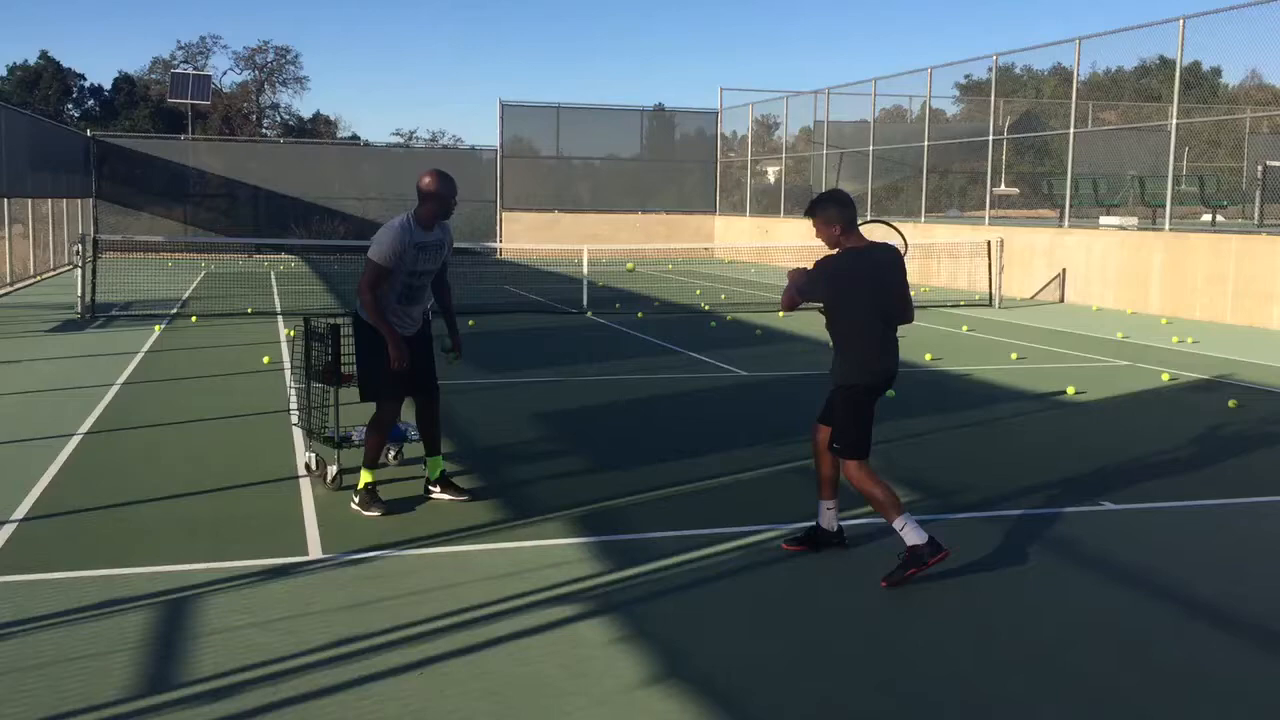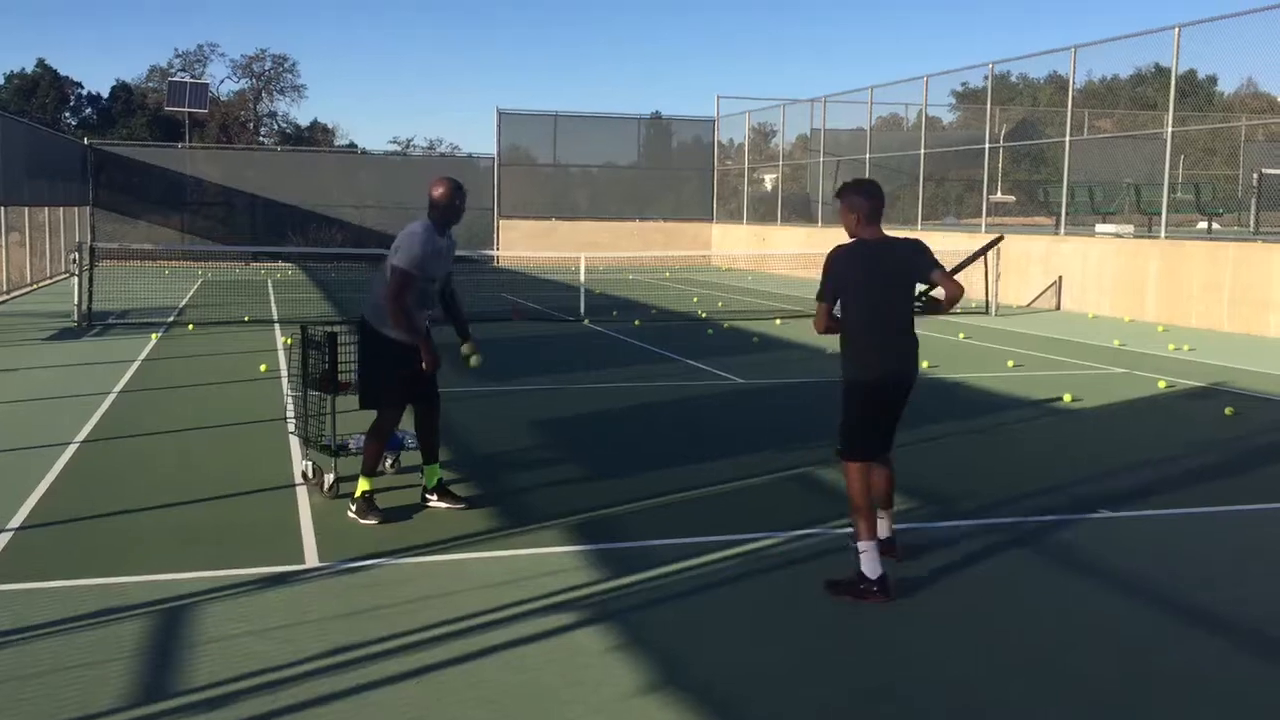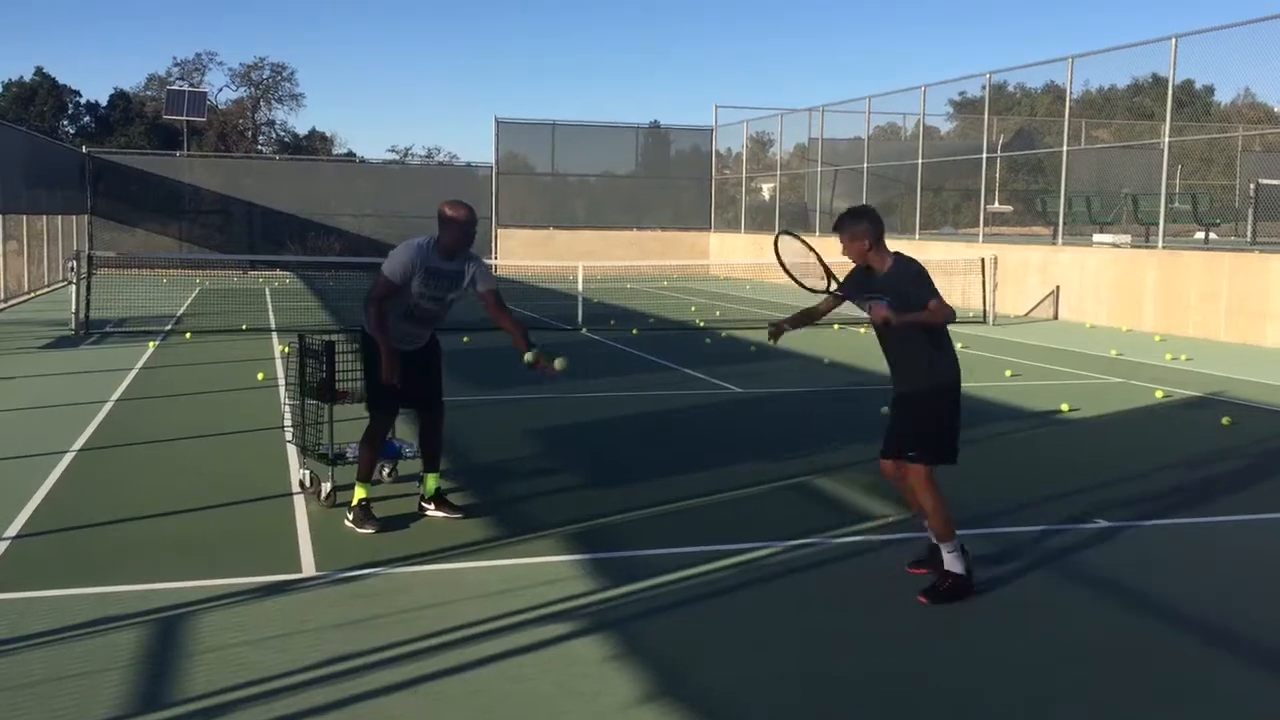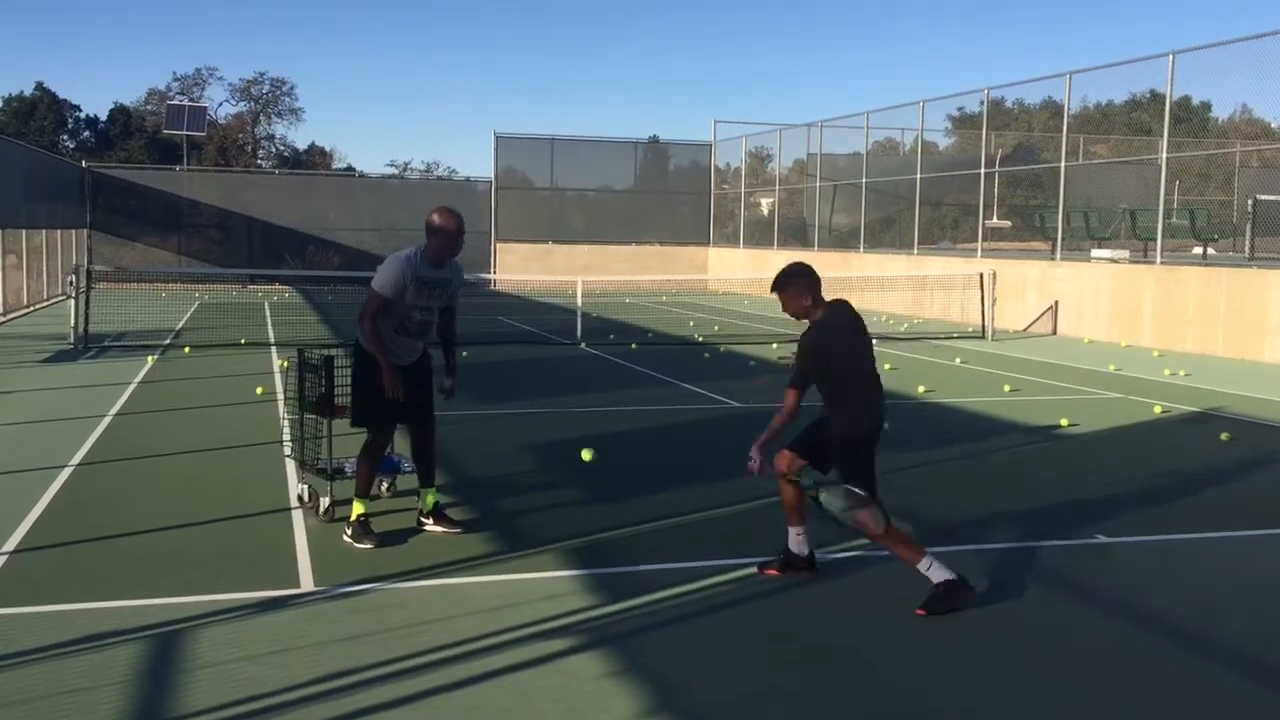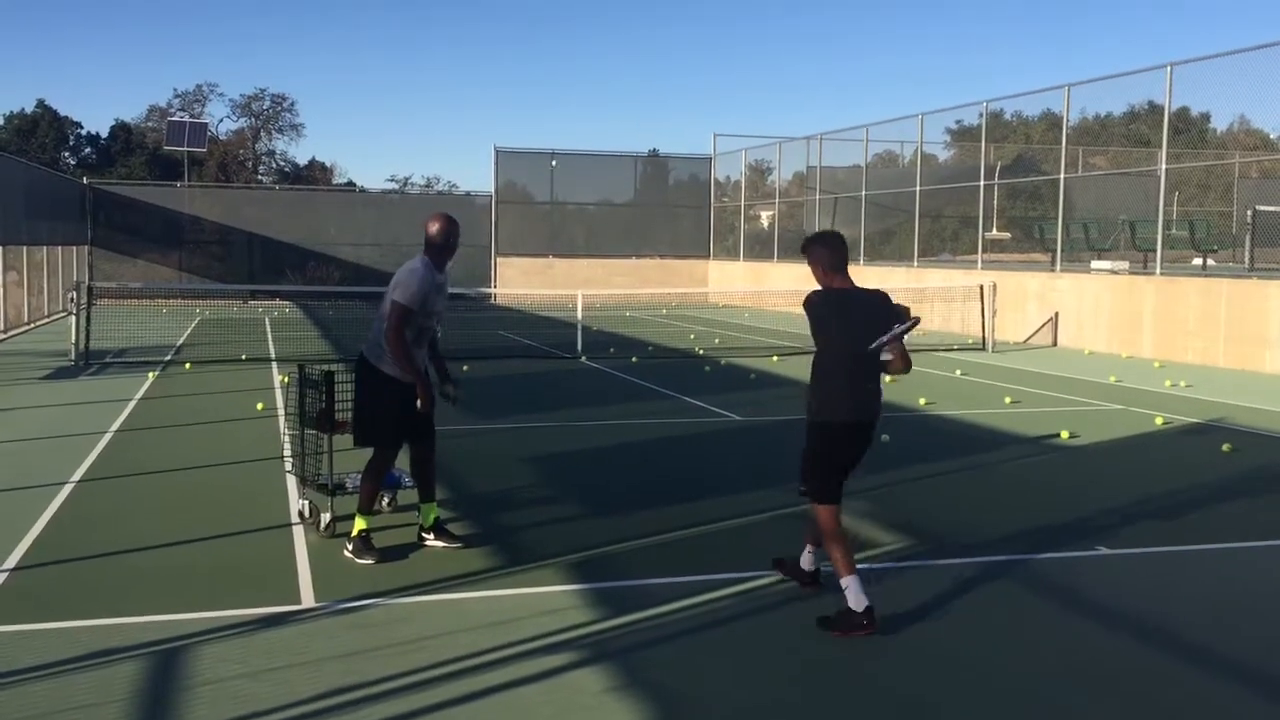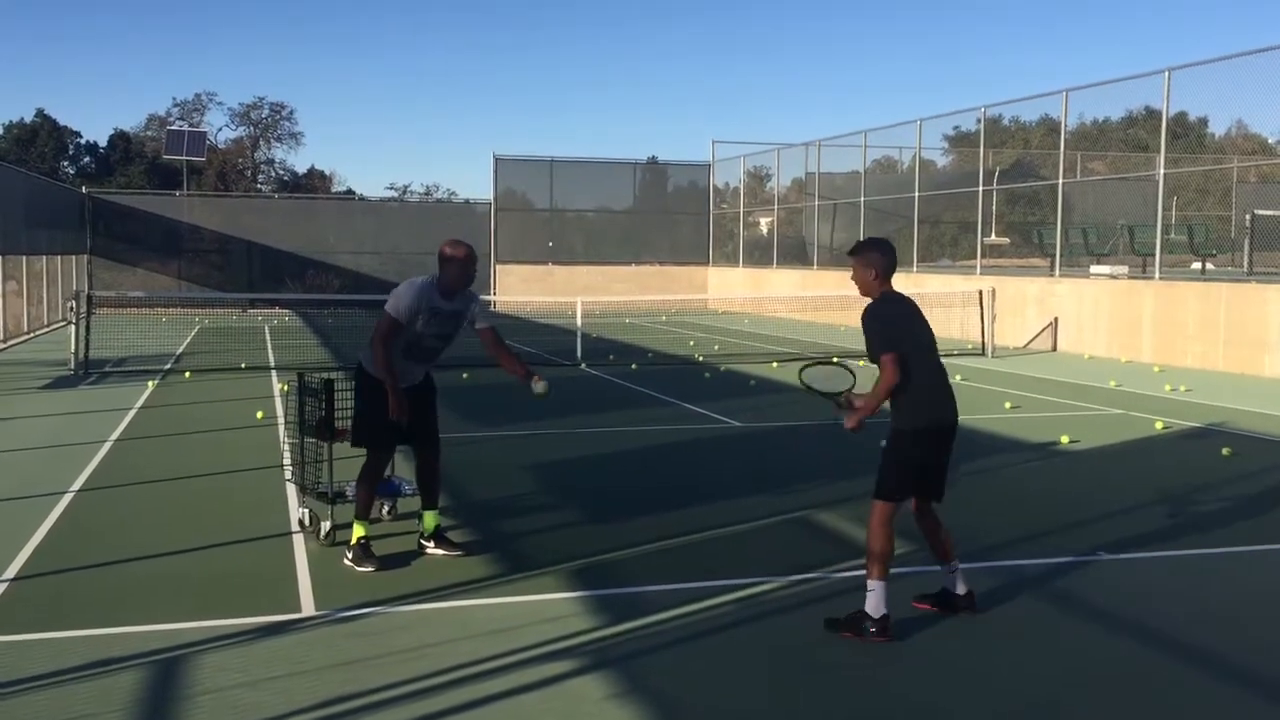
dt=0.5s
person 1, frame 1
left shoulder: (831, 268)
right shoulder: (889, 256)
left elbow: (788, 302)
right elbow: (904, 315)
left wrist: (795, 279)
left hip: (858, 374)
right hip: (880, 367)
left knee: (854, 466)
right knee: (823, 436)
left ankle: (919, 544)
right ankle: (828, 527)
person 1, frame 2
left shoulder: (840, 258)
right shoulder: (912, 251)
left elbow: (822, 324)
right elbow: (955, 291)
right wrist: (928, 309)
left hip: (864, 374)
right hip: (903, 371)
left knee: (856, 466)
right knee: (879, 453)
left ankle: (871, 576)
right ankle: (884, 534)
person 1, frame 3
left shoulder: (908, 271)
right shoulder: (862, 275)
left elbow: (945, 314)
right elbow: (822, 308)
left wrist: (896, 318)
right wrist: (785, 324)
left hip: (937, 384)
right hip: (908, 384)
left knee: (917, 474)
right knee: (892, 467)
left ankle: (958, 572)
right ankle: (943, 544)
person 1, frame 4
left shoulder: (814, 341)
right shoulder: (843, 310)
left elbow: (790, 408)
left wrist: (760, 444)
left hip: (856, 426)
right hip: (840, 415)
left knee: (865, 518)
right knee: (784, 464)
left ankle: (947, 581)
right ankle: (799, 553)
person 1, frame 5
left shoulder: (816, 304)
right shoulder: (880, 303)
right elbow: (901, 364)
left hip: (828, 417)
right hip: (865, 417)
left knee: (822, 509)
right knee: (826, 495)
left ankle: (859, 609)
right ankle: (807, 565)
person 1, frame 6
left shoulder: (876, 313)
right shoulder: (907, 308)
left elbow: (891, 376)
left wrist: (861, 414)
right wrist: (865, 398)
left hip: (914, 423)
right hip: (941, 418)
left knee: (882, 510)
right knee: (922, 505)
left ankle: (873, 615)
right ankle: (958, 590)
person 2, frame 1
left shoulder: (443, 234)
right shoulder: (394, 234)
right elbow: (366, 290)
left wrist: (453, 330)
right wrist: (392, 341)
left hip: (416, 327)
right hip: (379, 331)
left knee: (429, 399)
right knee: (389, 407)
left ankle: (435, 477)
right ankle: (364, 487)
person 2, frame 2
left shoulder: (446, 241)
right shoulder: (418, 240)
left elbow: (446, 292)
right elbow: (394, 299)
left wrist: (466, 336)
right wrist: (425, 345)
left hip: (414, 335)
right hip: (385, 336)
left knee: (429, 406)
right knee: (390, 415)
left ankle: (432, 485)
right ankle: (361, 495)
person 2, frame 3
left shoulder: (473, 266)
right shoulder: (411, 254)
left elbow: (498, 311)
right elbow: (374, 301)
left wrist: (528, 348)
right wrist: (386, 355)
left hip: (423, 344)
right hip: (382, 342)
left knee: (433, 415)
right knee: (383, 419)
left ankle: (430, 495)
right ankle: (358, 503)
person 2, frame 4
left shoulder: (454, 272)
right shoulder: (400, 266)
left elbow: (446, 323)
right elbow: (367, 317)
left wrist: (450, 370)
right wrist: (388, 368)
left hip: (415, 358)
right hip: (376, 357)
left knee: (425, 430)
right knee: (380, 435)
left ankle: (428, 508)
right ankle: (357, 518)
person 2, frame 5
left shoulder: (438, 277)
right shoulder: (417, 276)
right elbow: (393, 334)
left wrist: (442, 373)
right wrist: (421, 382)
left hip: (411, 374)
right hip: (383, 374)
left knee: (424, 444)
right knee: (386, 452)
left ankle: (429, 523)
right ankle: (358, 534)
person 2, frame 6
left shoulder: (469, 303)
right shoulder: (413, 292)
left elbow: (496, 346)
right elbow: (378, 341)
left wrist: (528, 376)
right wrist: (393, 392)
left hip: (417, 380)
right hip: (378, 379)
left knee: (429, 452)
right knee: (379, 457)
left ankle: (429, 532)
right ankle: (357, 541)
